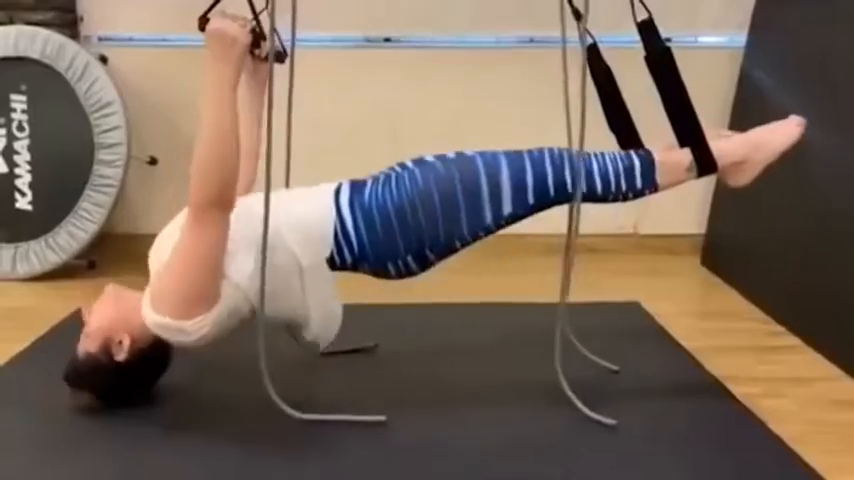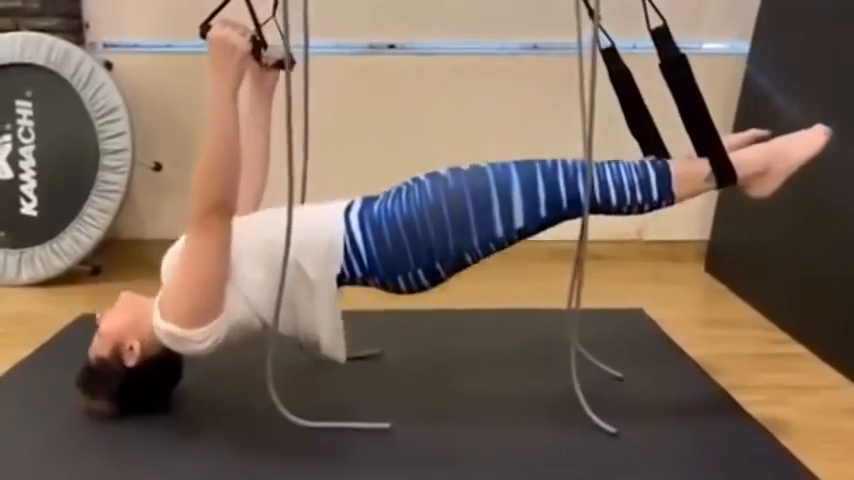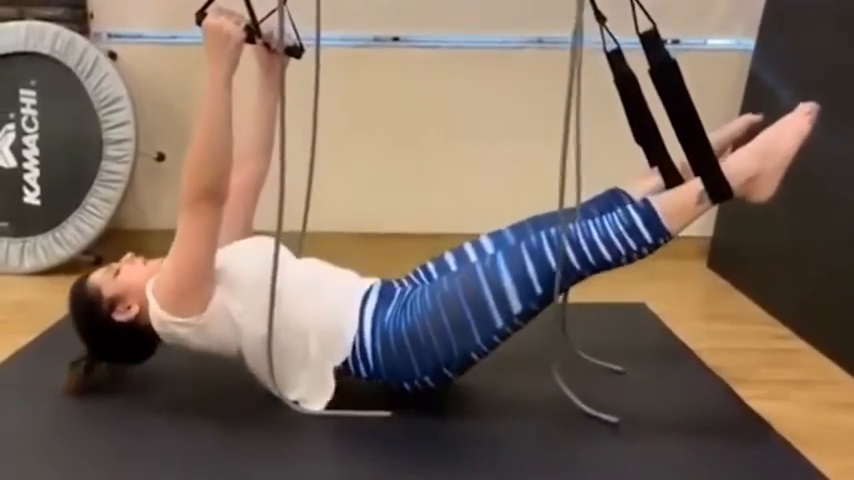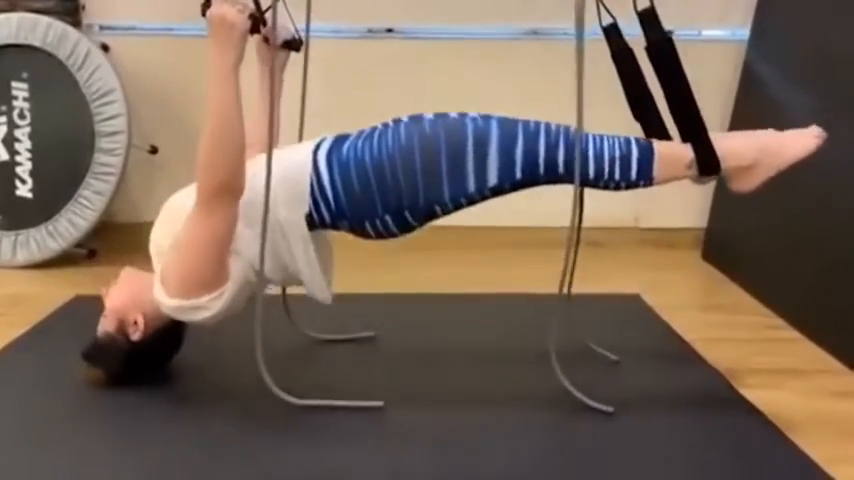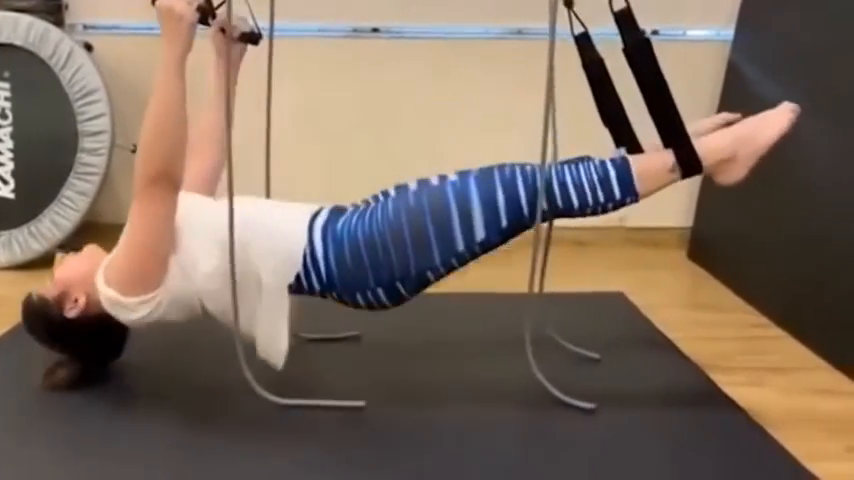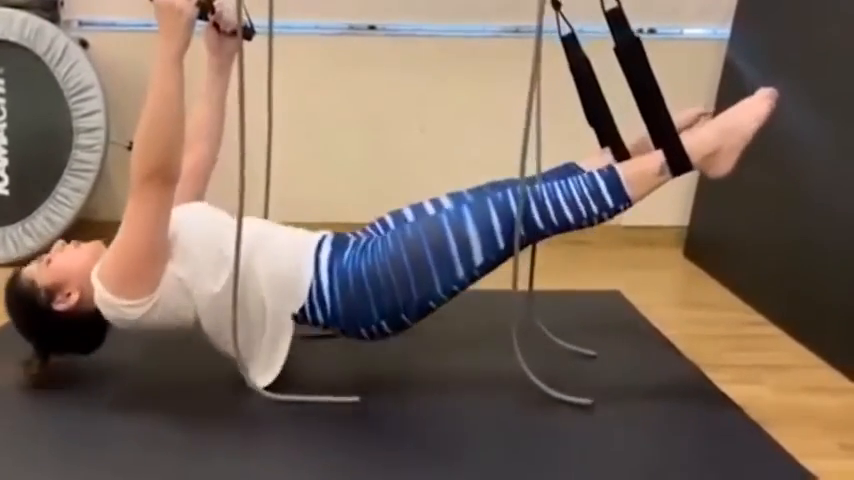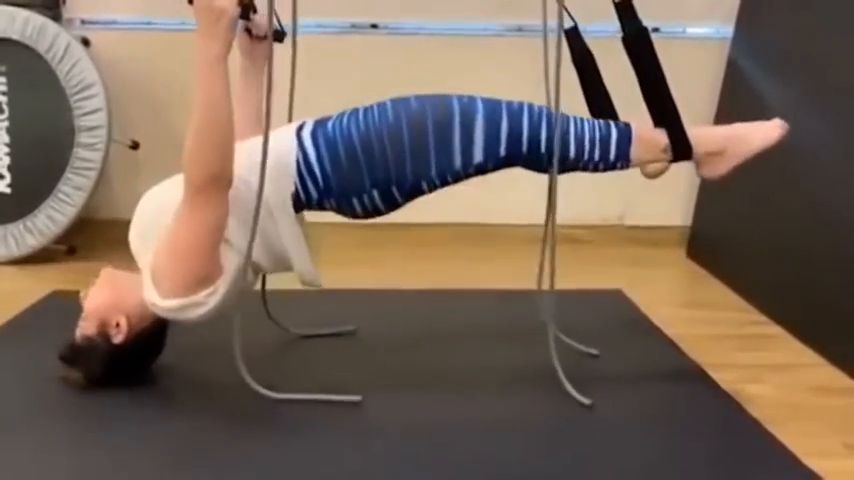
dt=0.7s
person 1, frame 1
left shoulder: (164, 272)
right shoulder: (172, 312)
left elbow: (234, 193)
right elbow: (211, 202)
left wrist: (254, 82)
right wrist: (221, 71)
left hip: (364, 215)
right hip: (373, 225)
left knee: (549, 173)
right knee: (549, 172)
left ankle: (696, 156)
right ankle: (714, 158)
person 1, frame 2
left shoulder: (180, 275)
right shoulder: (183, 319)
left elbow: (242, 197)
right elbow: (214, 207)
left wrist: (259, 91)
right wrist: (223, 78)
left hip: (377, 232)
right hip: (383, 244)
left knee: (560, 183)
right knee: (562, 185)
left ankle: (705, 162)
right ankle: (738, 167)
person 1, frame 3
left shoulder: (210, 271)
right shoulder: (179, 307)
left elbow: (247, 177)
right elbow: (204, 193)
left wrist: (269, 79)
right wrist: (218, 68)
left hip: (388, 310)
right hip: (396, 344)
left knee: (558, 235)
right knee: (559, 249)
left ankle: (692, 166)
right ankle: (732, 177)
person 1, frame 4
left shoulder: (176, 269)
right shoulder: (184, 289)
left elbow: (253, 165)
right elbow: (224, 188)
left wrist: (270, 72)
left hip: (347, 179)
right hip: (360, 182)
left knee: (540, 151)
right knee: (543, 150)
left ankle: (712, 151)
right ankle: (723, 156)
person 1, frame 5
left shoulder: (136, 275)
right shoulder: (126, 288)
left elbow: (200, 165)
right elbow: (157, 178)
left wrist: (227, 68)
left hip: (340, 241)
right hip: (345, 254)
left knee: (526, 187)
right knee: (526, 189)
left ankle: (680, 149)
right ankle: (707, 156)
person 1, frame 6
left shoulder: (140, 266)
right shoulder: (119, 290)
left elbow: (194, 162)
right elbow: (151, 173)
left wrist: (221, 66)
left hip: (338, 266)
right hip: (350, 285)
left knee: (518, 204)
right knee: (518, 209)
left ankle: (654, 148)
right ankle: (694, 150)
person 1, frame 7
left shoulder: (155, 254)
right shoulder: (173, 288)
left elbow: (237, 163)
right elbow: (214, 181)
left wrist: (252, 61)
left hip: (330, 160)
left knee: (519, 136)
right knee: (524, 129)
left ankle: (665, 143)
right ankle: (694, 143)
